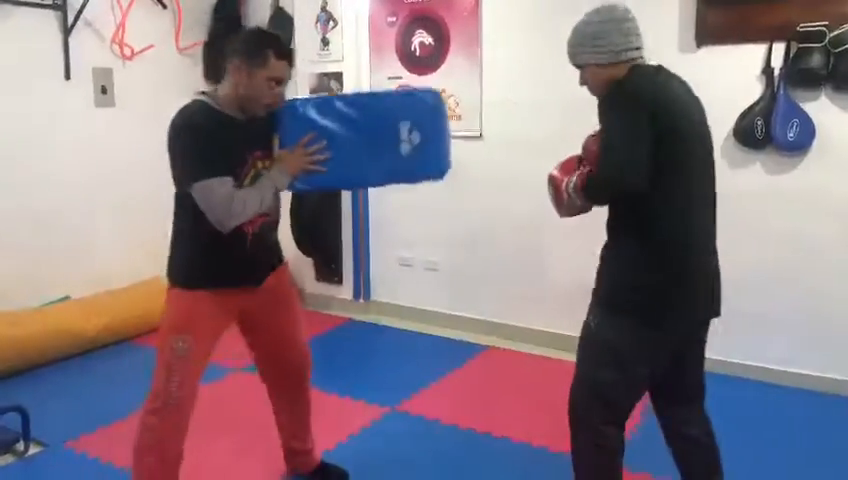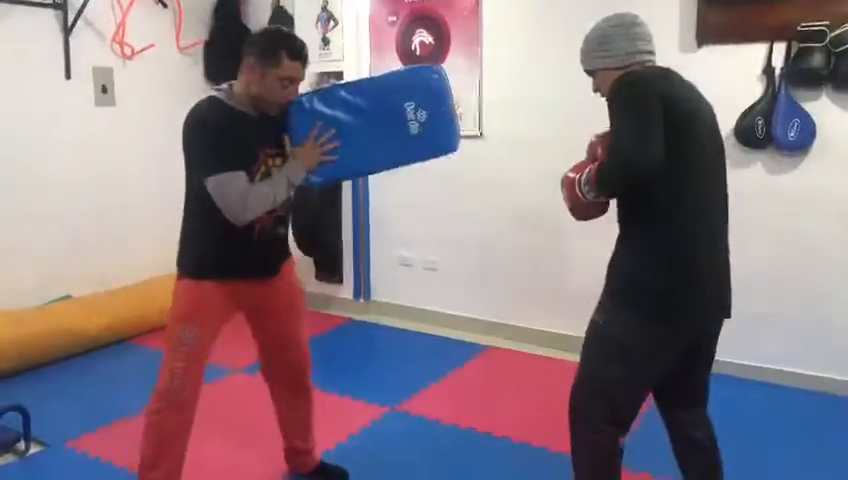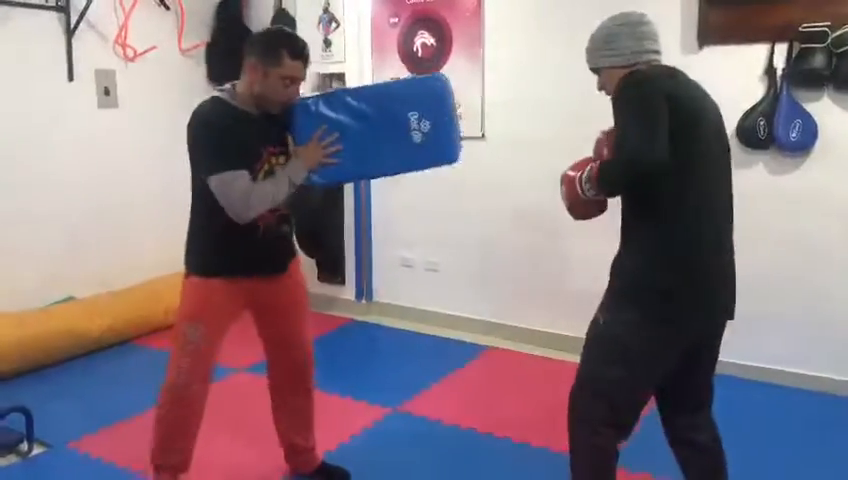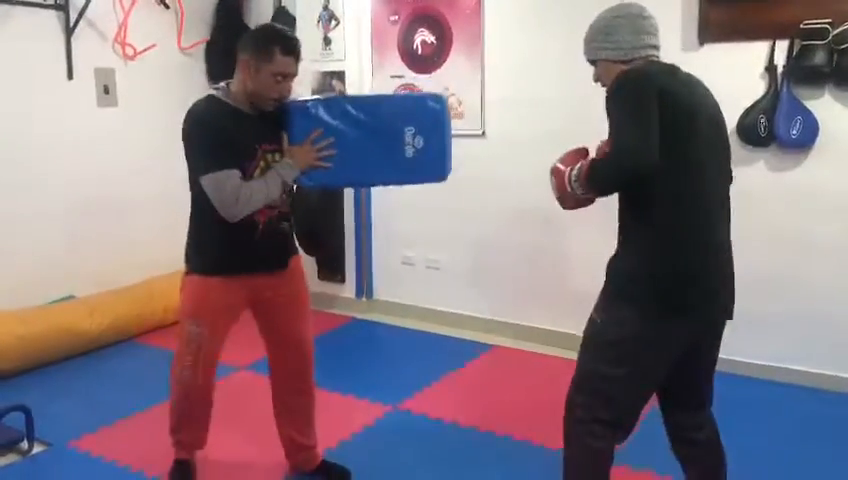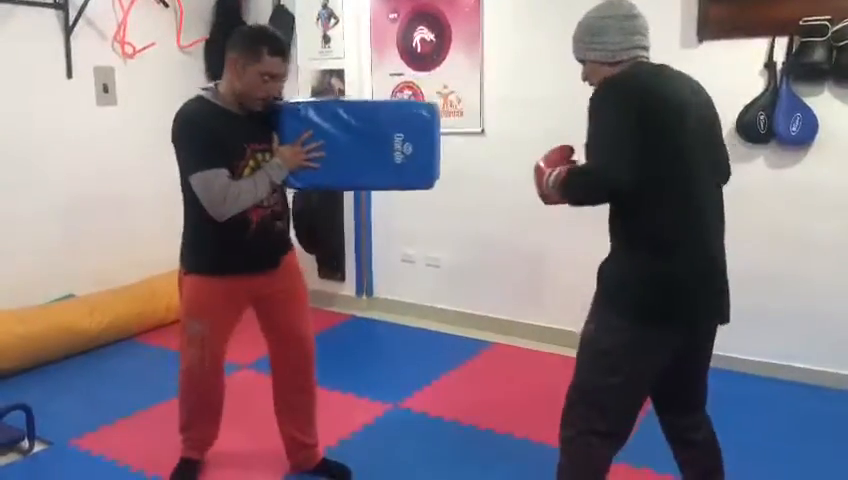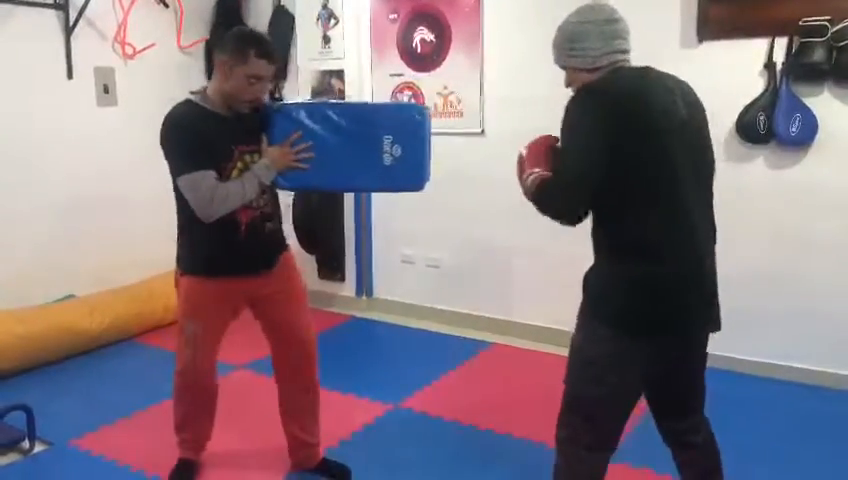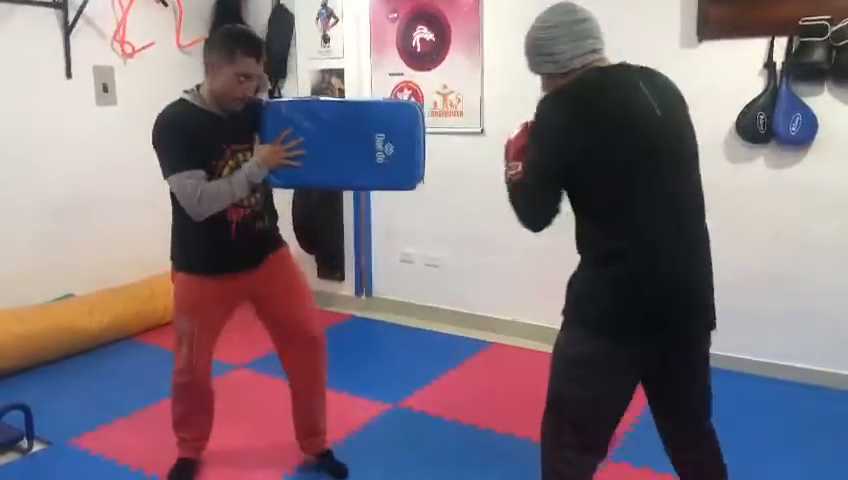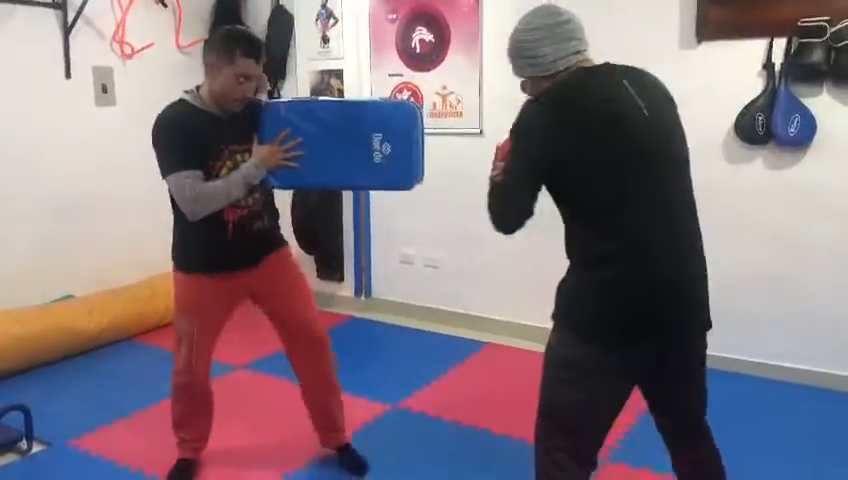
dt=0.1s
person 1, frame 1
left shoulder: (625, 92)
right shoulder: (676, 91)
left elbow: (622, 178)
left wrist: (578, 183)
left hip: (640, 285)
right hip: (693, 282)
left knee: (594, 410)
right knee: (682, 404)
person 1, frame 2
left shoulder: (636, 90)
right shoulder: (687, 94)
left elbow: (637, 164)
left wrist: (589, 180)
left hip: (653, 282)
right hip: (705, 284)
left knee: (596, 408)
right knee: (686, 407)
person 1, frame 3
left shoulder: (642, 88)
right shoulder: (693, 94)
left elbow: (641, 160)
left wrist: (591, 179)
left hip: (656, 282)
right hip: (709, 283)
left knee: (596, 410)
right knee: (689, 412)
person 1, frame 4
left shoulder: (636, 85)
right shoulder: (694, 90)
left elbow: (632, 163)
left wrist: (581, 176)
left hip: (652, 282)
right hip: (707, 282)
left knee: (593, 411)
right knee: (690, 410)
person 1, frame 5
left shoulder: (619, 94)
right shoulder: (690, 91)
left elbow: (609, 178)
left wrist: (558, 178)
left hip: (644, 286)
right hip: (702, 284)
left knee: (590, 424)
right knee: (686, 411)
person 1, frame 6
left shoulder: (596, 102)
right shoulder: (678, 92)
left elbow: (570, 203)
left wrist: (535, 178)
left hip: (629, 295)
right hip: (691, 290)
left knee: (583, 434)
right knee: (683, 415)
person 1, frame 7
left shoulder: (562, 109)
right shoulder: (660, 87)
left elbow: (535, 213)
left wrist: (519, 165)
left hip: (614, 298)
right hip: (687, 290)
left knee: (571, 439)
right knee: (687, 419)
person 1, frame 8
left shoulder: (546, 112)
right shoulder: (647, 87)
left elbow: (507, 215)
left wrist: (503, 169)
left hip: (605, 302)
right hip: (681, 292)
right knee: (685, 422)
person 2, frame 1
left shoulder: (269, 118)
right shoulder: (193, 126)
right elbow: (226, 212)
right wrist: (284, 172)
left hip: (265, 273)
right hip: (201, 281)
left knee: (291, 369)
right knee: (171, 397)
person 2, frame 2
left shoulder: (279, 115)
right shoulder: (207, 121)
right elbow: (239, 206)
right wrist: (297, 166)
left hip: (272, 267)
right hip: (209, 275)
left knee: (293, 367)
right knee: (177, 388)
person 2, frame 3
left shoulder: (285, 115)
right shoulder: (211, 120)
right elbow: (241, 203)
right wrist: (298, 166)
left hip: (279, 264)
right hip: (215, 270)
left knee: (294, 365)
right knee: (186, 380)
person 2, frame 4
left shoulder: (280, 113)
right shoulder: (206, 119)
left elbow: (316, 170)
right elbow: (233, 202)
right wrist: (292, 165)
left hip: (279, 263)
right hip: (215, 269)
left knee: (296, 362)
right knee: (193, 374)
person 2, frame 5
left shoulder: (272, 113)
right shoulder: (195, 120)
left elbow: (308, 164)
right elbow: (221, 202)
right wrist: (280, 165)
left hip: (275, 259)
right hip: (212, 269)
left knee: (297, 357)
right knee: (201, 369)
person 2, frame 6
left shoulder: (262, 115)
right shoulder: (183, 123)
left elbow: (300, 166)
right elbow: (208, 204)
right wrist: (269, 166)
left hip: (271, 260)
right hip: (207, 271)
left knee: (299, 355)
right knee: (194, 371)
person 2, frame 7
left shoulder: (258, 113)
right shoulder: (176, 123)
left elbow: (291, 164)
right elbow: (198, 202)
right wrist: (259, 165)
left hip: (267, 254)
right hip: (204, 267)
left knee: (307, 342)
right knee: (191, 367)
left ankle: (316, 443)
person 2, frame 8
left shoulder: (257, 113)
right shoulder: (174, 124)
left elbow: (291, 167)
right elbow: (194, 202)
right wrist: (258, 165)
left hip: (268, 254)
right hip: (204, 268)
left knee: (312, 340)
right knee: (191, 367)
left ankle: (336, 438)
